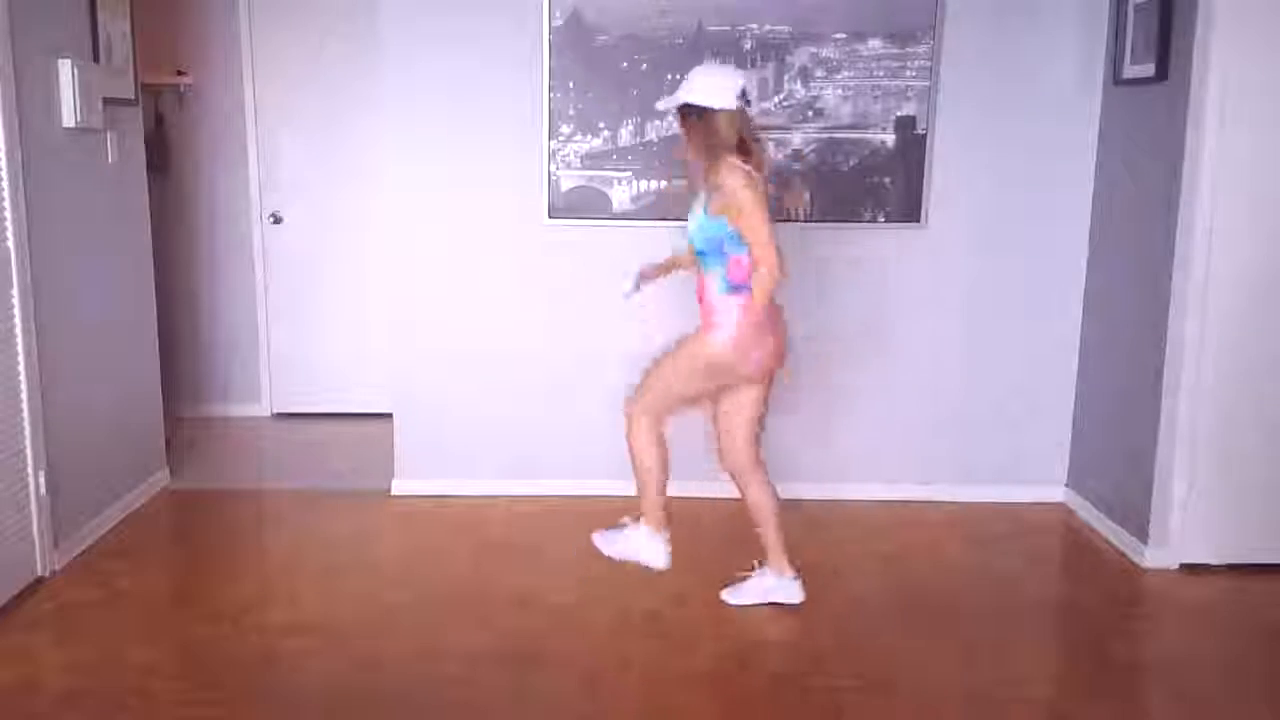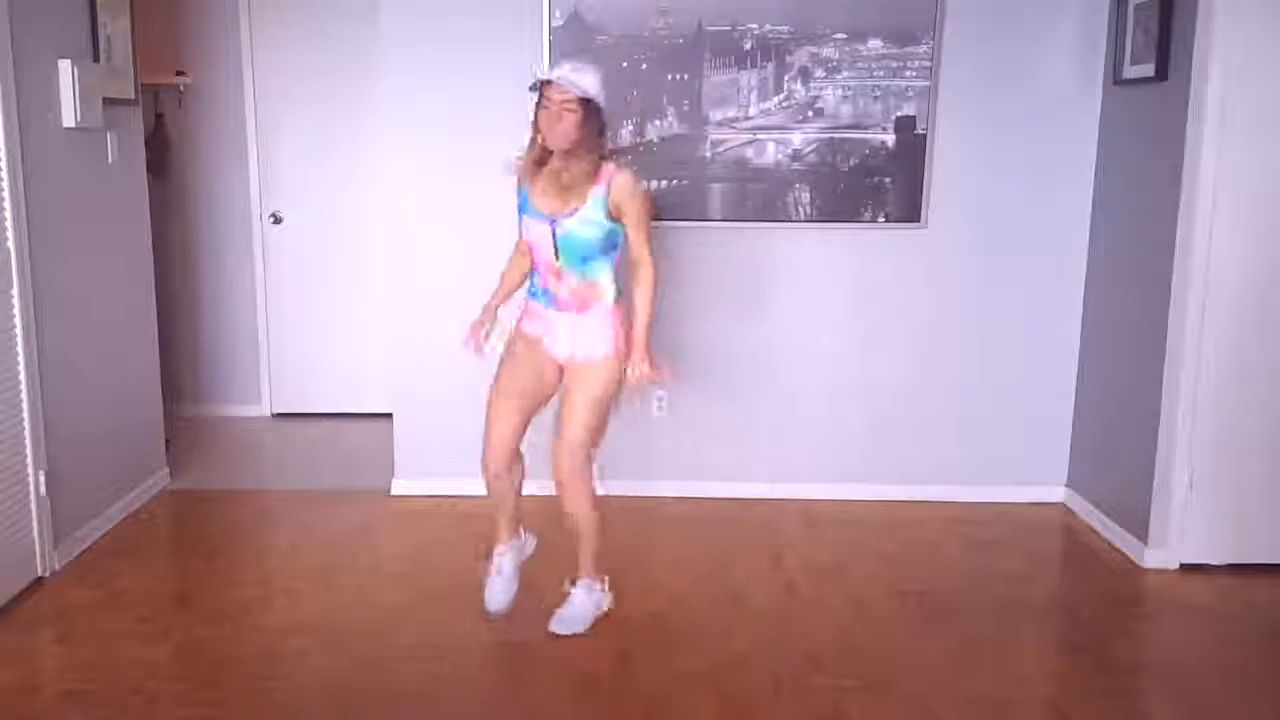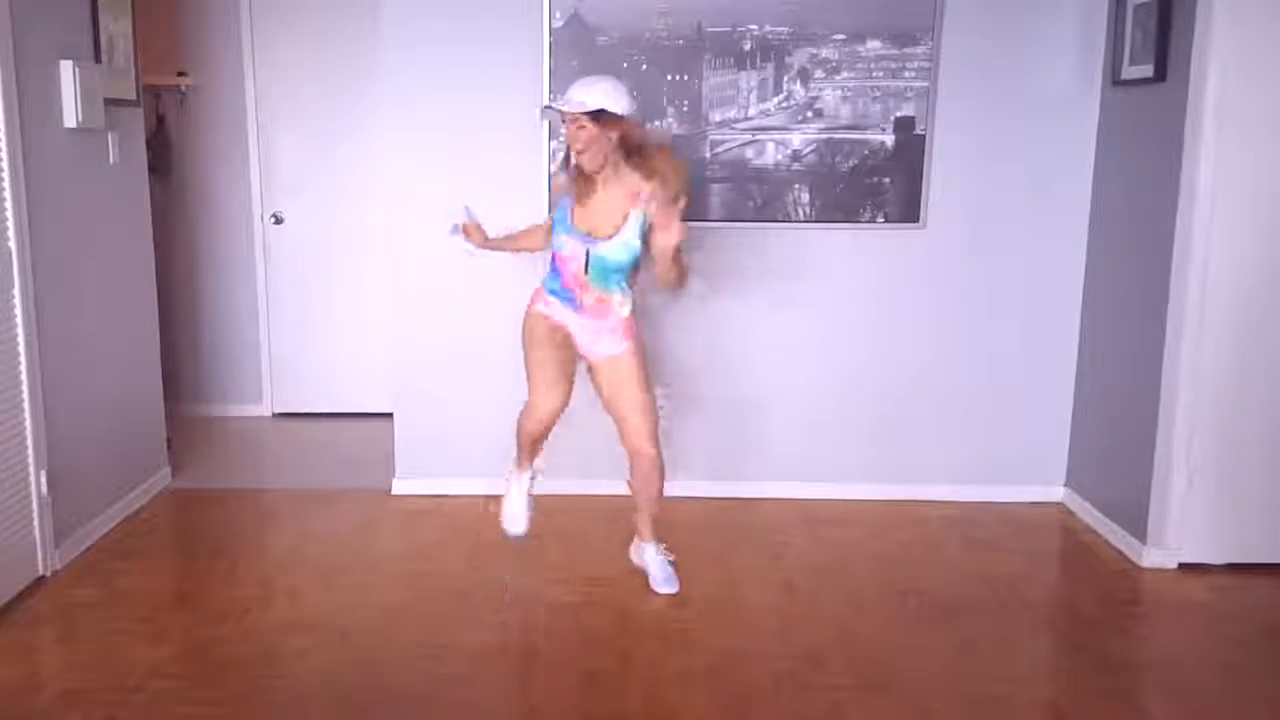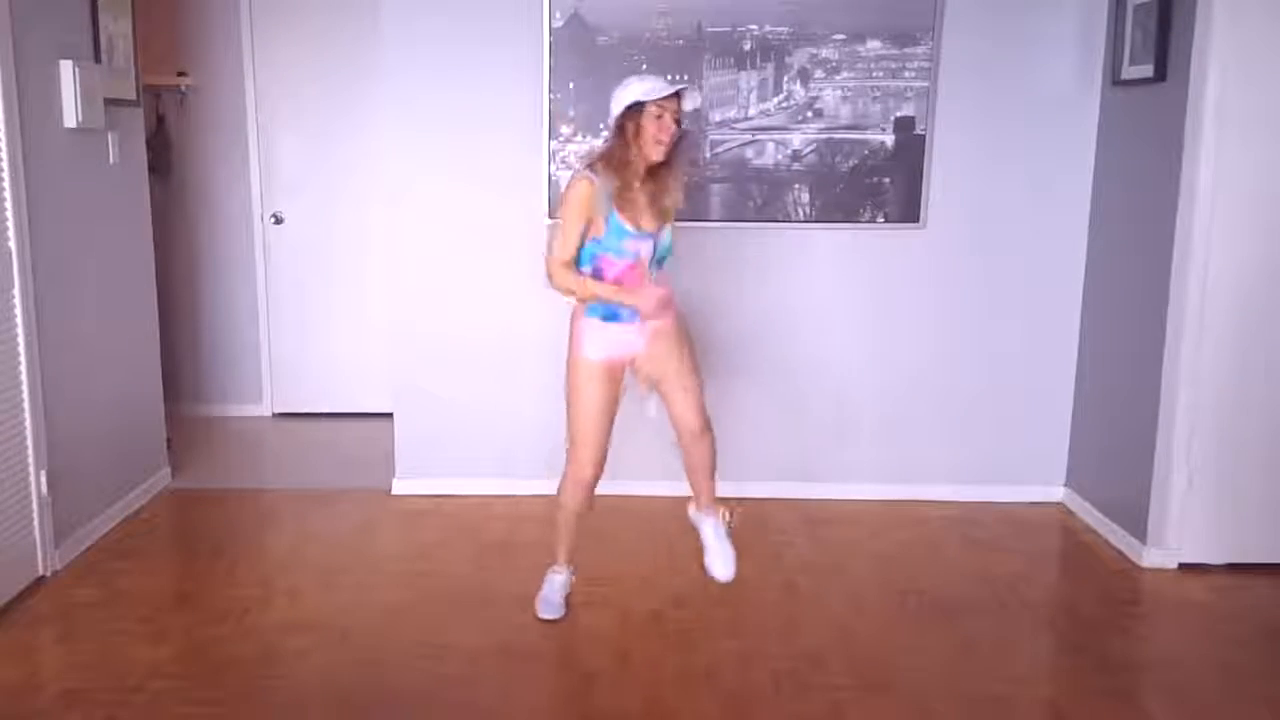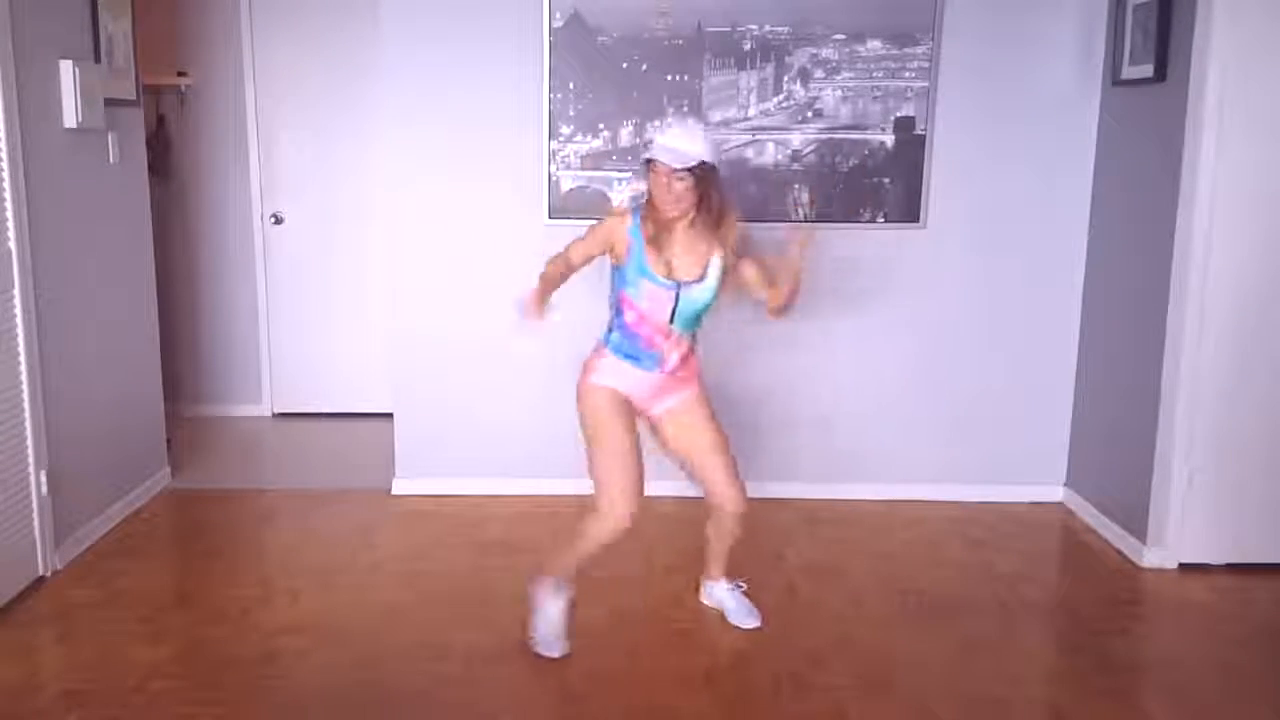
dt=1s
person 1, frame 1
left shoulder: (731, 180)
right shoulder: (726, 176)
left elbow: (769, 264)
left wrist: (751, 336)
right wrist: (670, 263)
left hip: (735, 331)
right hip: (735, 329)
left knee: (642, 409)
right knee: (740, 457)
left ankle: (651, 532)
right ankle: (778, 573)
person 1, frame 2
left shoulder: (618, 184)
right shoulder: (527, 174)
left elbow: (642, 263)
left wrist: (639, 344)
right wrist: (490, 307)
left hip: (598, 335)
right hip: (538, 327)
left knee: (569, 467)
right knee: (497, 445)
left ankle: (590, 585)
right ankle: (509, 542)
person 1, frame 3
left shoulder: (654, 193)
right shoulder: (568, 183)
left elbow: (671, 280)
left wrist: (668, 251)
right wrist: (489, 241)
left hip: (612, 331)
right hip: (552, 314)
left knee: (645, 448)
right knee: (548, 402)
left ankle: (647, 545)
right ankle: (522, 471)
person 1, frame 4
left shoulder: (662, 187)
right shoulder: (588, 189)
right elbow: (558, 272)
right wrist: (625, 295)
left hip: (656, 324)
right hip: (600, 336)
left knee: (694, 424)
right knee: (584, 469)
left ankle: (706, 512)
right ankle: (560, 569)
person 1, frame 5
left shoulder: (721, 236)
right shoulder: (622, 227)
left elbow: (775, 302)
right elbow: (568, 259)
left wrist: (793, 266)
right wrist: (543, 289)
left hip: (675, 386)
right hip: (610, 381)
left knee: (730, 499)
right knee: (616, 512)
left ankle: (715, 583)
right ankle: (554, 585)
